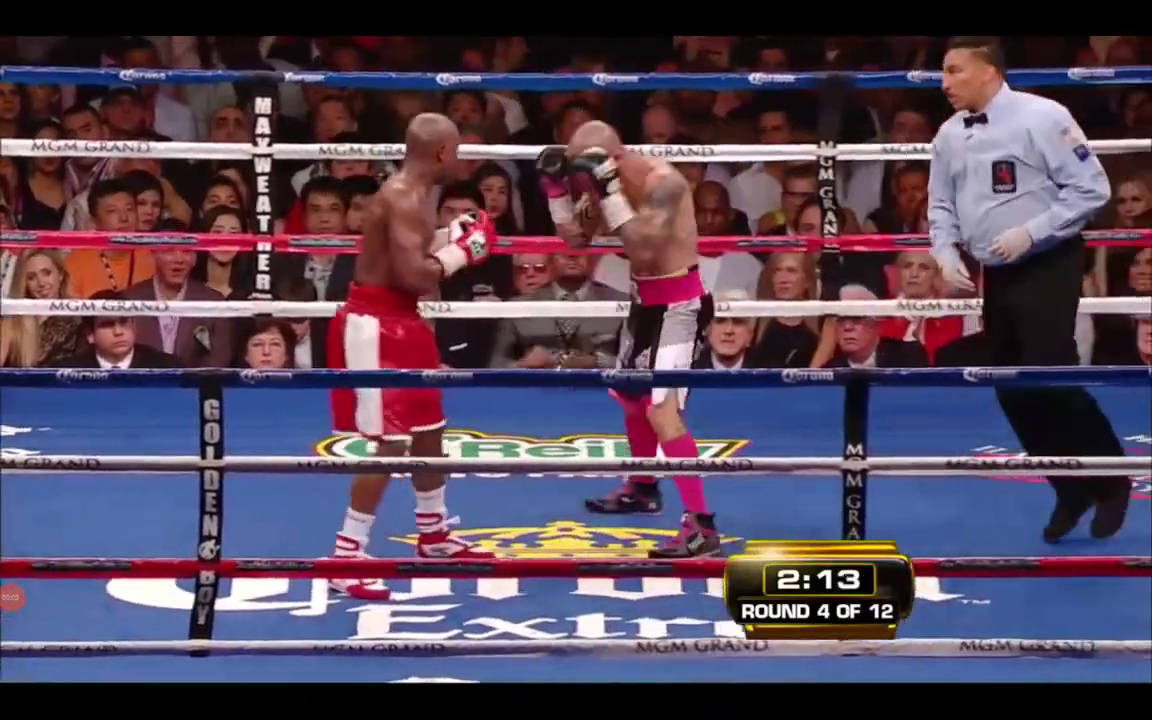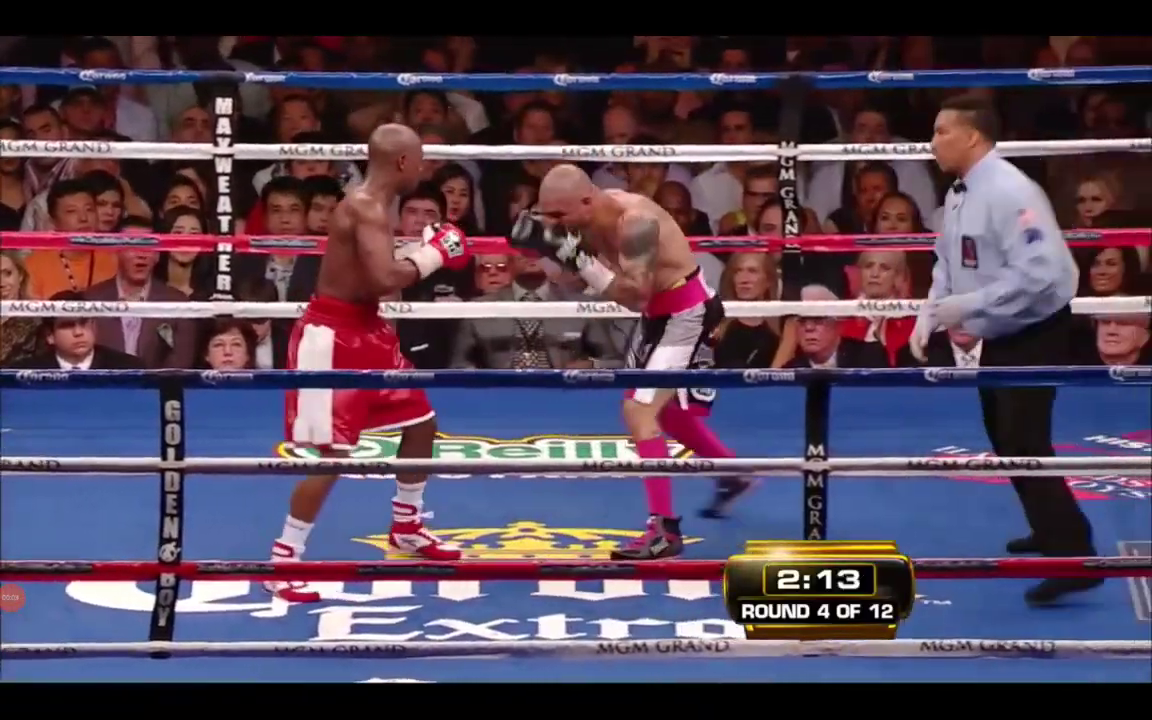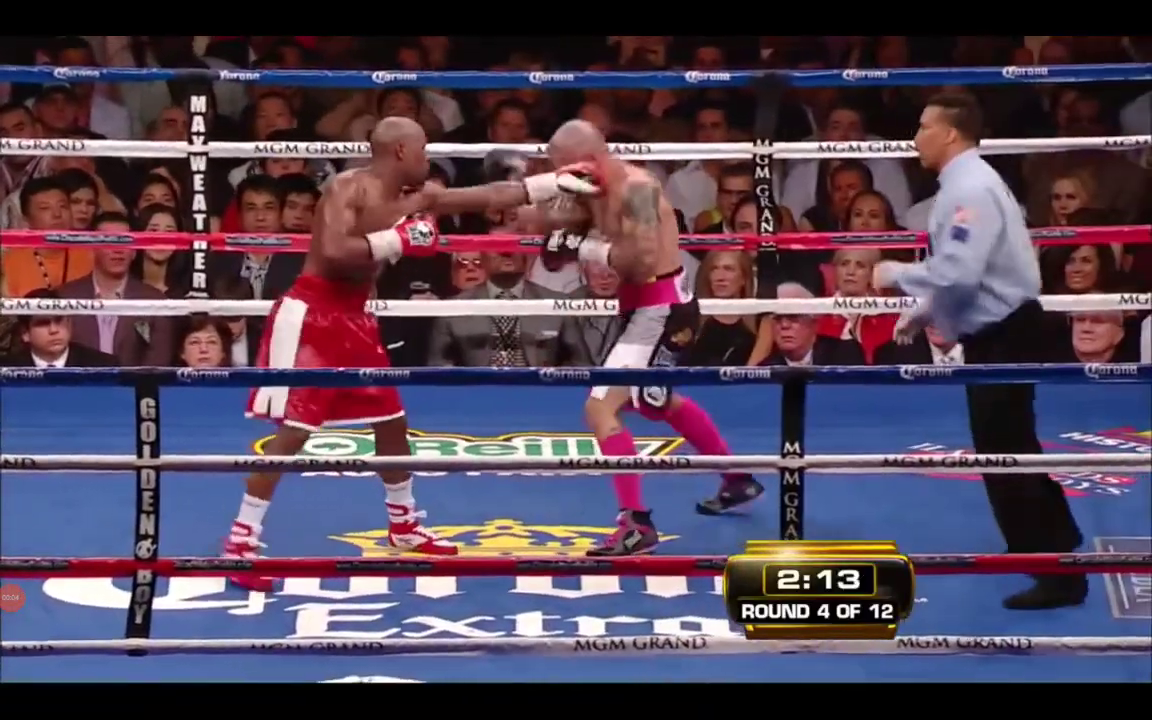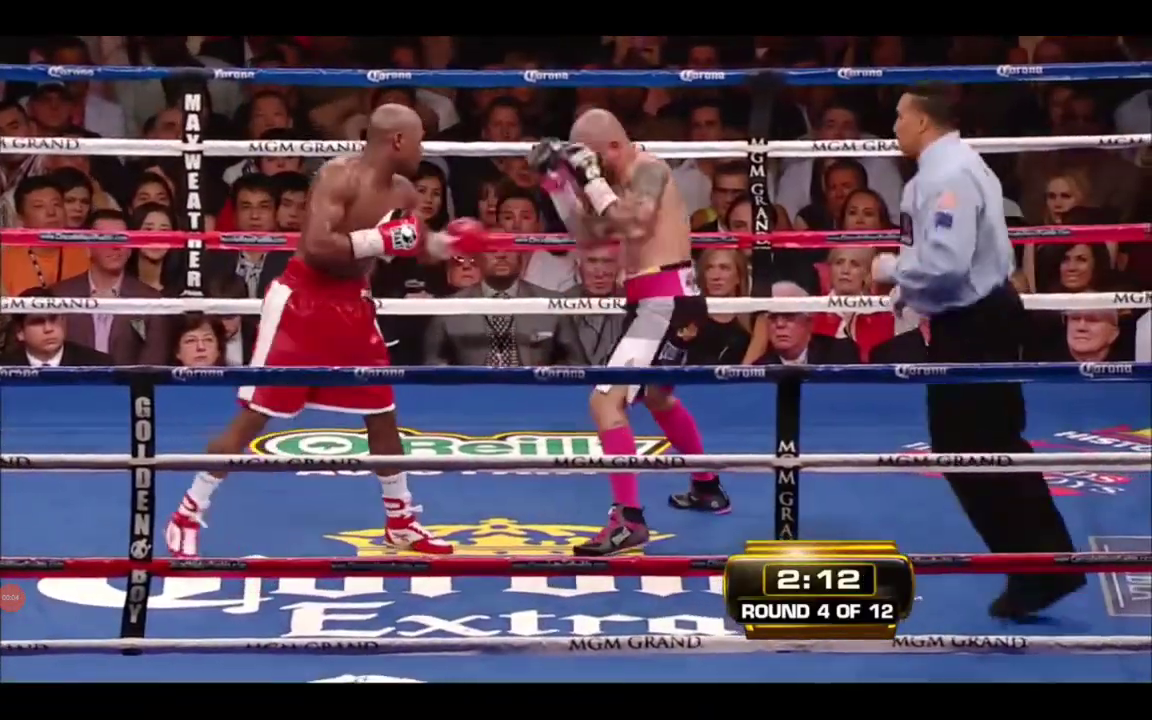
dt=0.2s
person 1, frame 1
left shoulder: (1041, 118)
right shoulder: (950, 135)
left elbow: (1091, 187)
right elbow: (942, 205)
left wrist: (1031, 231)
right wrist: (945, 252)
left hip: (1047, 264)
right hip: (997, 272)
left knee: (1050, 374)
right knee: (1011, 386)
left ankle: (1108, 474)
right ankle: (1074, 489)
person 1, frame 2
left shoulder: (1010, 191)
right shoulder: (960, 195)
left elbow: (1039, 273)
right elbow: (950, 267)
left wrist: (969, 307)
right wrist: (929, 319)
left hip: (1034, 333)
right hip: (1005, 337)
left knee: (1021, 442)
right knee: (1007, 438)
left ankle: (1076, 560)
right ankle: (1055, 533)
person 1, frame 3
left shoulder: (970, 189)
right shoulder: (965, 181)
left elbow: (957, 272)
left wrist: (896, 275)
right wrist: (920, 313)
left hip: (1003, 336)
right hip: (997, 330)
left knee: (1003, 450)
right knee: (1008, 441)
left ankle: (1058, 570)
right ankle: (1054, 536)
person 1, frame 4
left shoulder: (946, 173)
right shoulder: (955, 164)
left elbow: (945, 262)
left wrist: (893, 270)
right wrist: (906, 276)
left hip: (971, 325)
right hip: (989, 316)
left knee: (956, 451)
right knee: (1001, 446)
left ankle: (1034, 571)
right ankle: (1050, 562)
person 2, frame 1
left shoulder: (407, 193)
right shoulder: (403, 200)
right elbow: (414, 277)
left wrist: (455, 240)
right wrist: (463, 249)
left hip: (397, 321)
right hip: (374, 324)
left knee: (429, 429)
right knee: (392, 442)
left ankle: (433, 534)
right ankle: (346, 554)
person 2, frame 2
left shoulder: (375, 205)
right shoulder: (365, 208)
right elbow: (386, 278)
left wrist: (434, 243)
right wrist: (435, 252)
left hip: (363, 329)
right hip: (330, 332)
left knee: (421, 424)
right knee: (335, 450)
left ankle: (407, 526)
right ankle: (284, 558)
person 2, frame 3
left shoulder: (414, 193)
right shoulder: (347, 188)
left elbow: (484, 198)
right elbow: (331, 254)
left wrist: (556, 180)
right wrist: (397, 239)
left hip: (354, 317)
right hip: (312, 311)
left knee: (392, 424)
right knee: (293, 432)
left ankle: (404, 523)
right ankle: (241, 538)
person 2, frame 4
left shoulder: (404, 190)
right shoulder: (339, 175)
left elbow: (417, 245)
right elbow: (317, 245)
left wrist: (451, 239)
right wrist: (382, 239)
left hip: (350, 304)
right hip: (301, 300)
left knee: (384, 415)
right knee: (254, 415)
left ankle: (402, 521)
right ankle: (189, 512)
person 3, frame 1
left shoulder: (660, 182)
right shoulder: (603, 180)
left elbow: (642, 246)
right elbow: (577, 237)
left wrist: (607, 192)
right wrist: (559, 190)
left hip: (681, 303)
right hip: (647, 301)
left knee: (662, 407)
right knee: (632, 397)
left ankle: (700, 525)
right ankle: (642, 488)
person 3, frame 2
left shoulder: (635, 220)
right shoulder: (586, 216)
left elbow: (633, 293)
left wrist: (578, 259)
right wrist: (539, 242)
left hip: (688, 310)
right hip: (661, 308)
left knee: (642, 412)
right knee: (667, 407)
left ankle: (665, 530)
person 3, frame 3
left shoulder: (637, 188)
right shoulder: (606, 189)
left elbow: (644, 259)
left wrist: (579, 248)
left hip: (659, 308)
right hip: (651, 306)
left knee: (602, 407)
right knee: (665, 400)
left ankle: (637, 524)
right ankle: (738, 480)
person 3, frame 4
left shoulder: (647, 169)
right shoulder: (627, 180)
left elbow: (633, 223)
right elbow: (588, 231)
left wrist: (591, 178)
right wrist: (557, 181)
left hip: (664, 304)
right hip: (666, 304)
left knee: (605, 398)
right knee: (655, 393)
left ankle: (628, 519)
right ankle: (708, 489)
